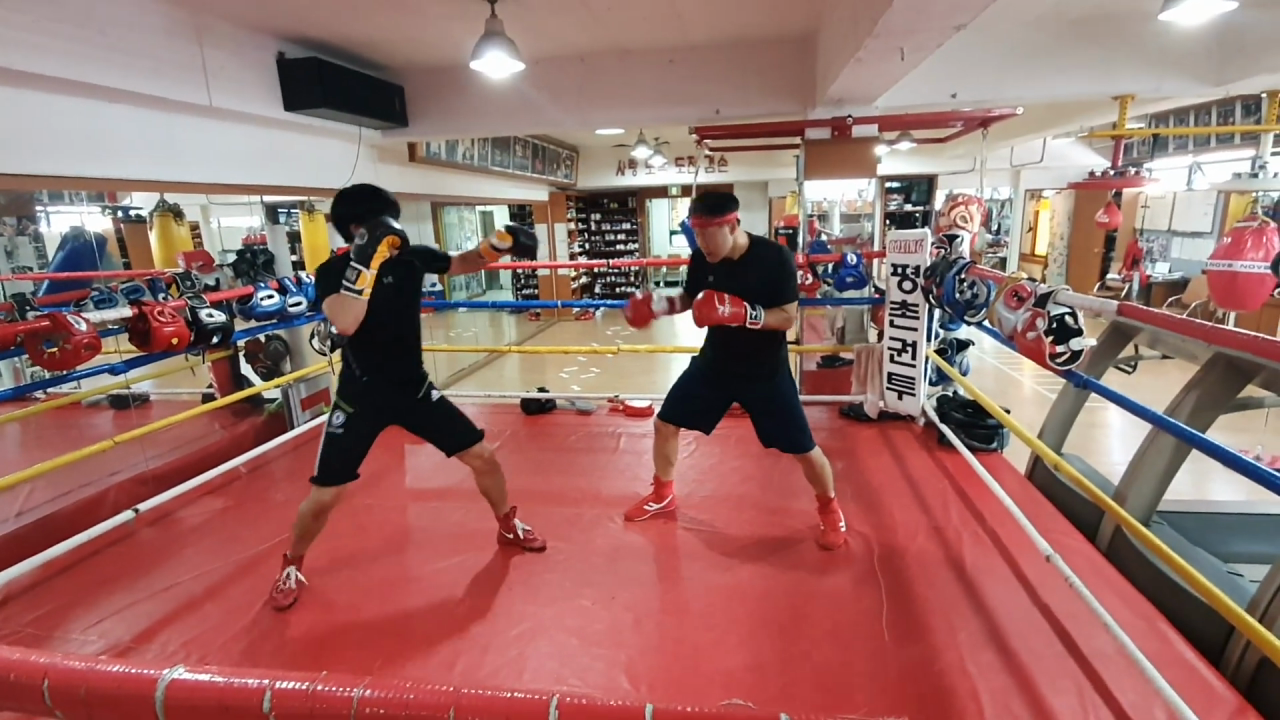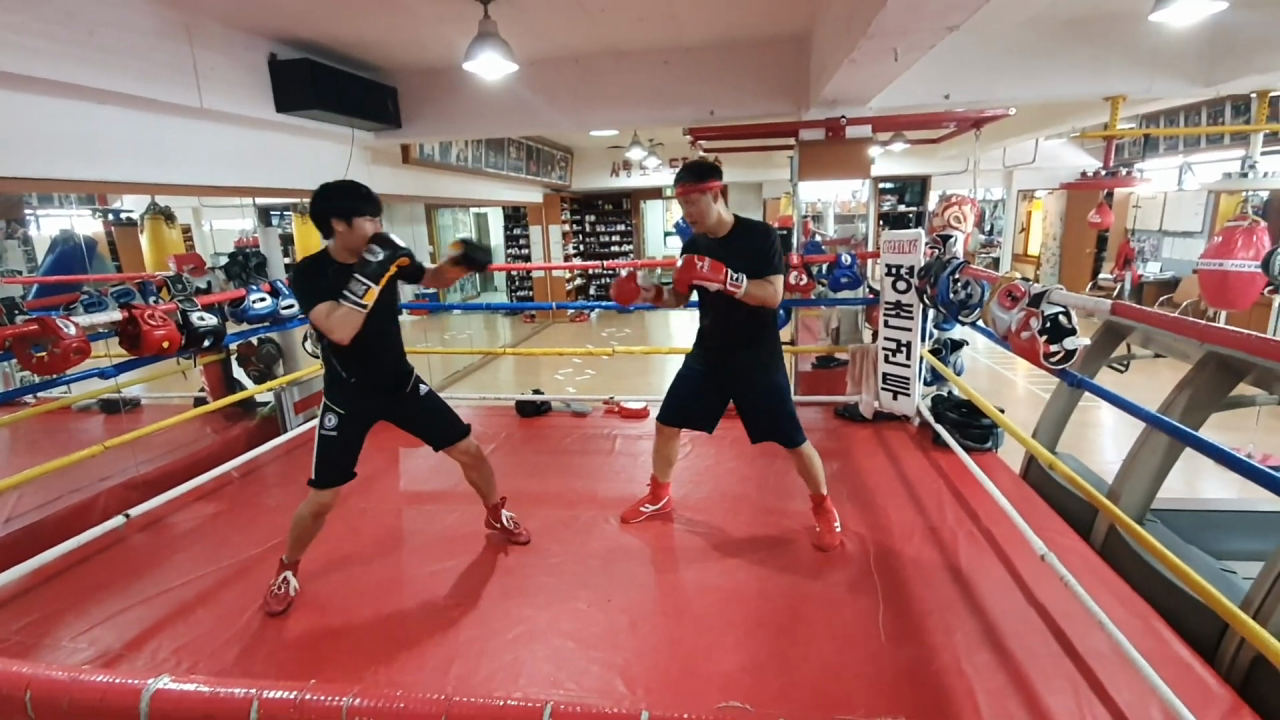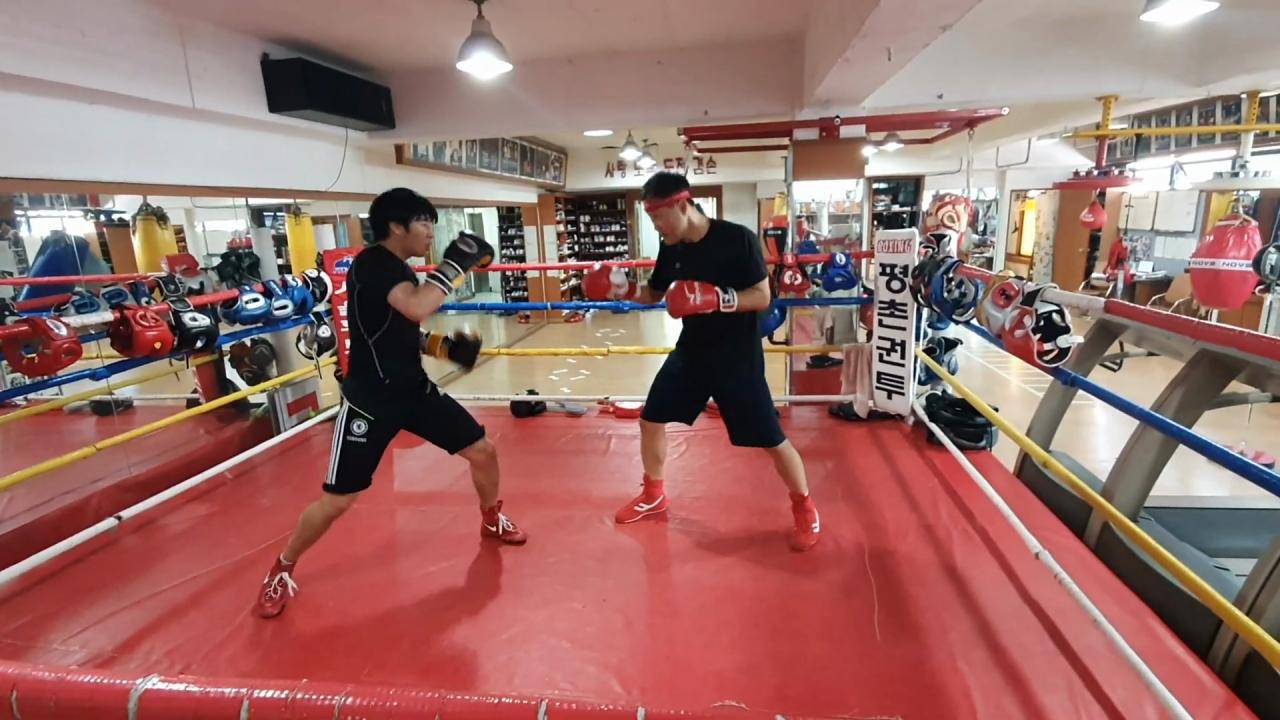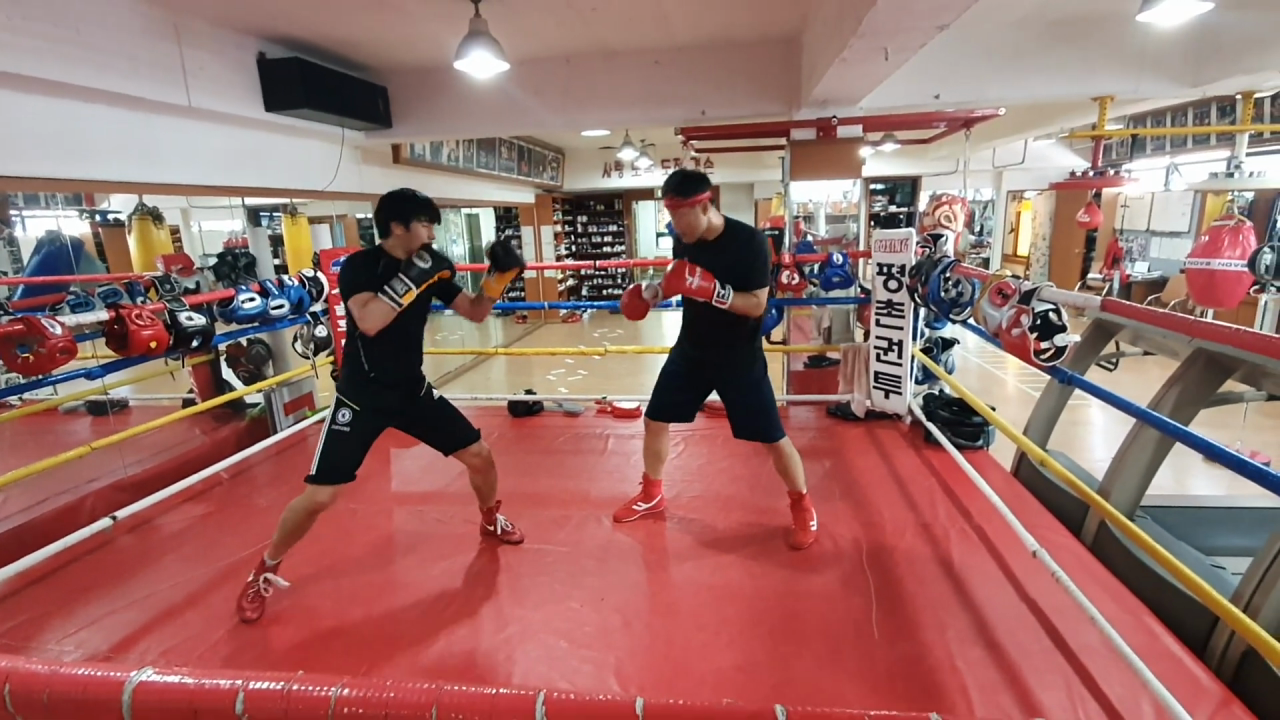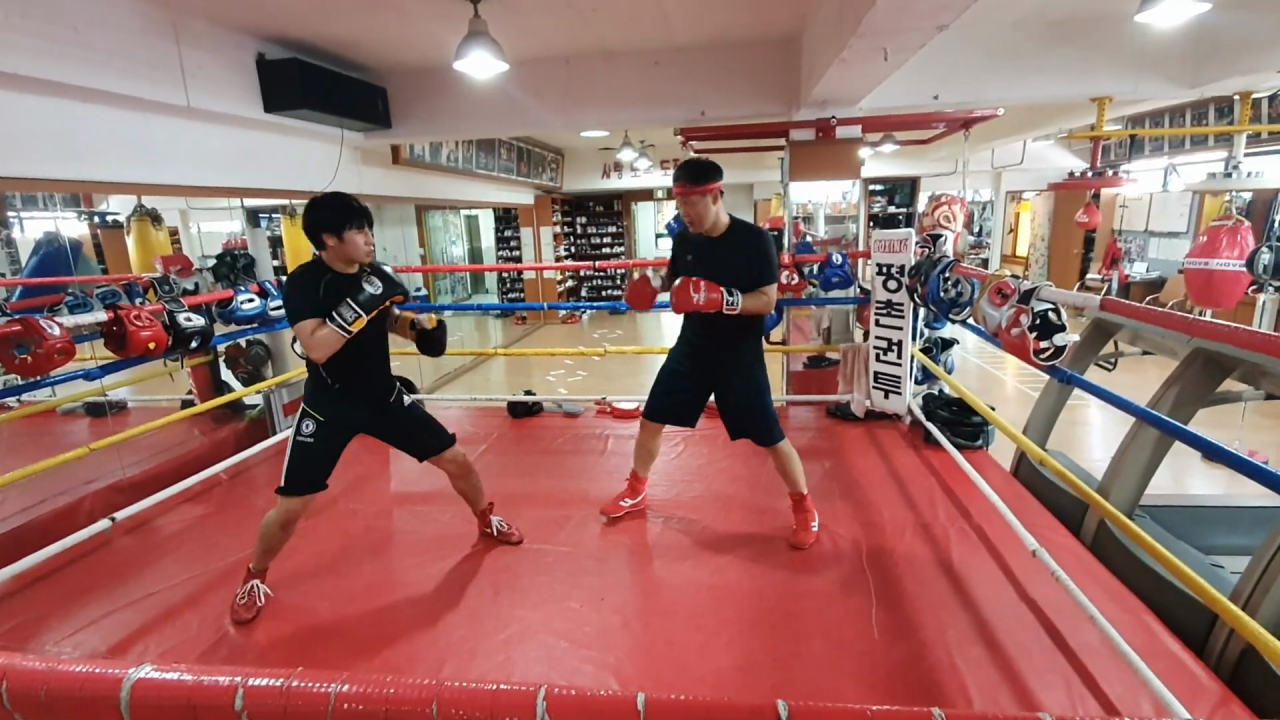
dt=0.3s
person 1, frame 1
left shoulder: (410, 256)
right shoulder: (331, 272)
left elbow: (466, 262)
right elbow: (346, 323)
left wrist: (499, 243)
right wrist: (366, 258)
left hip: (413, 388)
right hip: (360, 397)
left knee: (483, 457)
right knee: (323, 496)
left ankle: (508, 526)
right ankle: (292, 564)
person 1, frame 2
left shoulder: (385, 256)
right shoulder: (309, 274)
left elbow: (440, 280)
right elbow: (340, 332)
left wrist: (458, 259)
right wrist: (369, 272)
left hip: (400, 383)
right hip: (348, 396)
left knee: (469, 450)
right knee: (322, 499)
left ankle: (497, 515)
right ankle: (287, 568)
person 1, frame 3
left shoulder: (402, 267)
right shoulder: (372, 263)
right elbow: (417, 308)
left wrist: (445, 344)
right wrist: (457, 261)
left hip: (414, 388)
right hip: (370, 399)
left knee: (483, 449)
right knee: (335, 502)
left ankle: (492, 520)
right ankle: (283, 569)
person 1, frame 4
left shoulder: (429, 267)
right shoulder: (361, 265)
left elbow: (476, 309)
right elbow: (369, 323)
left wrist: (500, 274)
right wrist: (412, 277)
left hip: (412, 390)
right hip: (362, 396)
left knee: (480, 455)
right knee: (317, 496)
left ankle: (491, 519)
right ankle: (266, 569)
person 1, frame 5
left shoulder: (376, 274)
right shoulder: (303, 283)
right elbow: (316, 350)
left wrist: (419, 326)
right wrist: (361, 302)
left hip: (383, 397)
right hip: (329, 406)
left knee: (456, 459)
right knee: (291, 507)
left ankle: (486, 521)
right ankle: (254, 577)
person 2, frame 1
left shoulder: (775, 257)
right shoulder: (702, 260)
left elbow: (789, 318)
right elbow: (690, 300)
left wrist: (742, 314)
right wrist: (659, 303)
left hip: (765, 369)
right hip: (714, 362)
left knee: (804, 449)
right knee: (665, 424)
left ankle: (830, 510)
right ankle: (662, 494)
person 2, frame 2
left shoulder: (759, 235)
right shoulder: (695, 244)
left elbow: (773, 294)
right elbow: (680, 295)
left wrist: (722, 277)
right wrist: (647, 292)
left hip: (758, 359)
right hip: (707, 356)
left knee: (794, 441)
right knee: (667, 424)
left ankle: (824, 509)
right ankle: (659, 495)
person 2, frame 3
left shoulder: (738, 239)
right shoulder: (672, 249)
left elbow: (762, 297)
right elbow: (654, 294)
left wrist: (714, 298)
right wrist: (622, 286)
left hip: (738, 358)
right hip: (689, 353)
left knee: (772, 441)
right knee: (650, 419)
left ankle: (805, 509)
right ankle: (654, 494)
person 2, frame 4
left shoulder: (750, 241)
right shoulder: (683, 243)
left elbow: (756, 306)
left wrist: (711, 290)
right wrist: (654, 290)
left hip: (740, 358)
right hip: (690, 351)
left knee: (773, 439)
right knee: (654, 421)
left ankle: (803, 508)
right ankle: (652, 493)
person 2, frame 5
left shoulder: (754, 240)
right shoulder: (684, 239)
left elbow: (767, 301)
right elbow: (672, 279)
left wrist: (718, 298)
right wrist: (654, 283)
left hip: (740, 358)
right hip: (690, 352)
left knee: (772, 439)
right knee: (651, 421)
left ankle: (804, 508)
right ankle: (636, 491)
